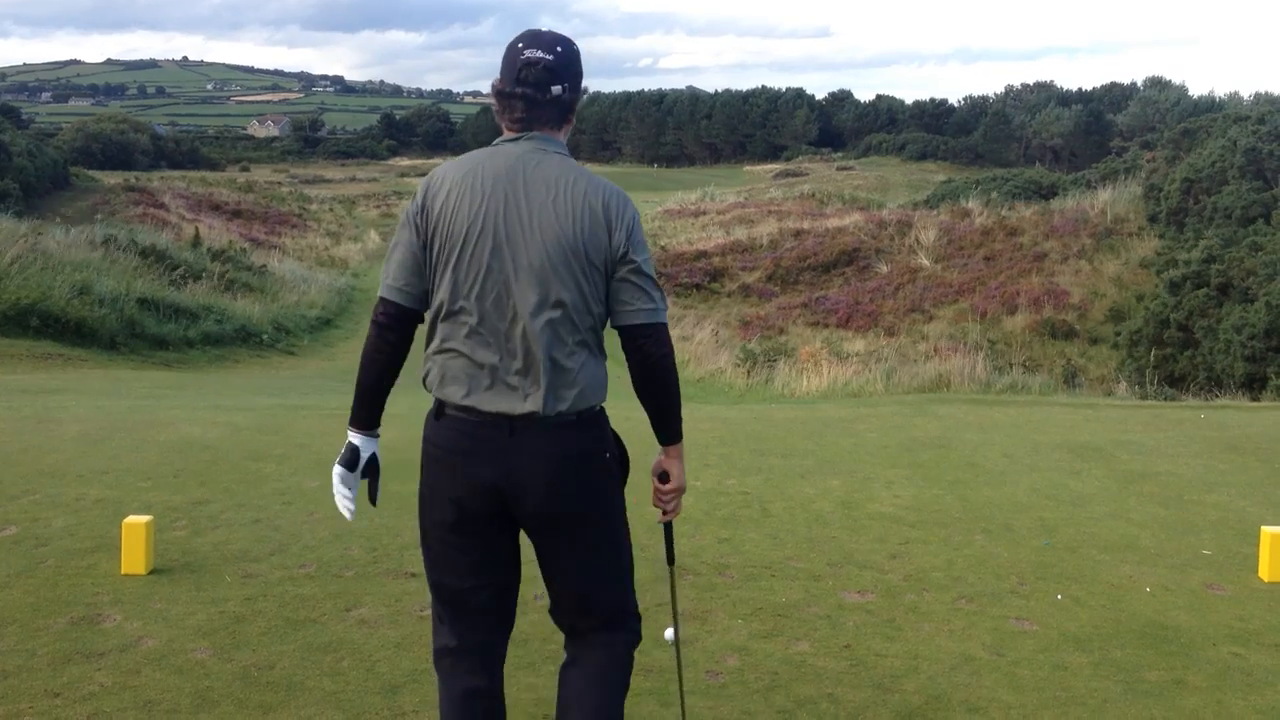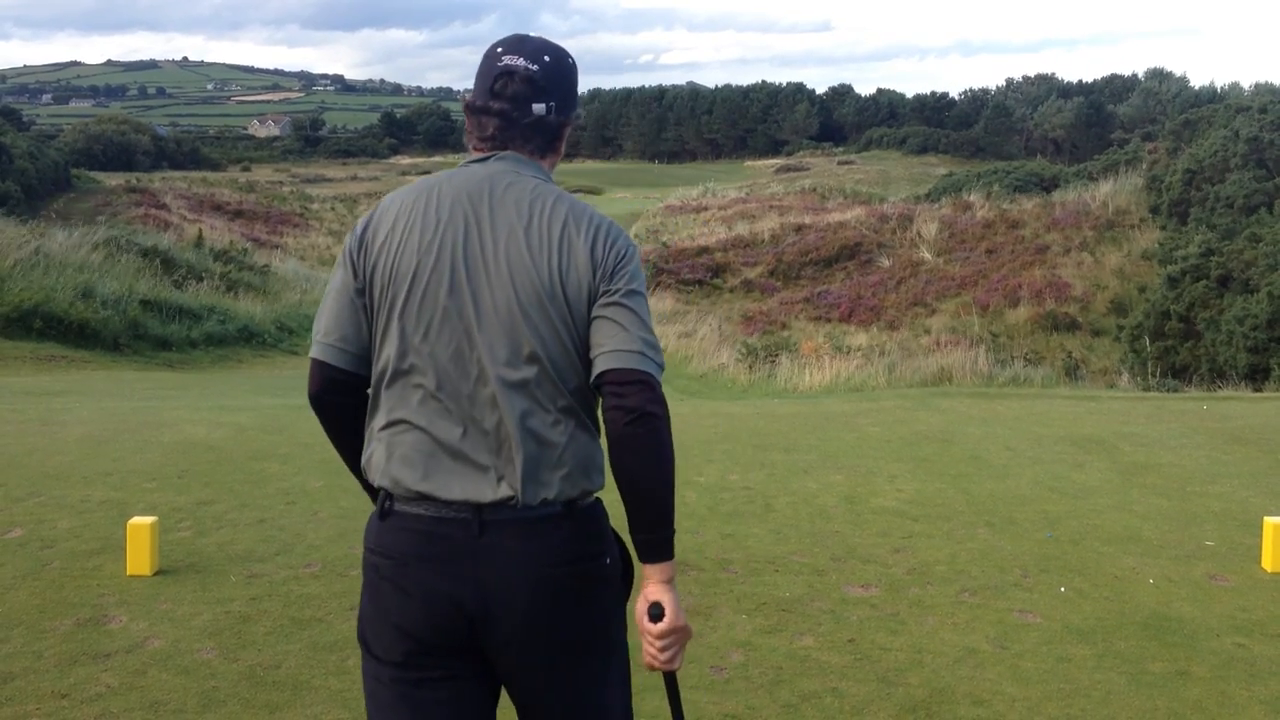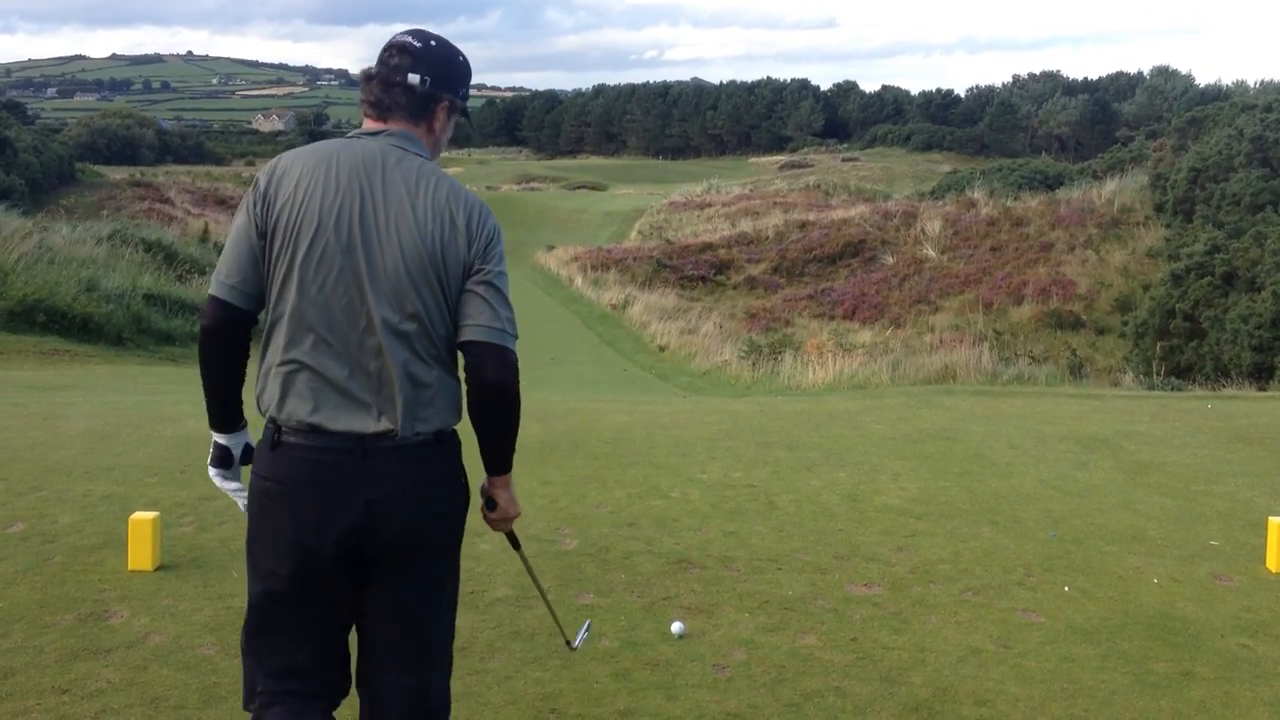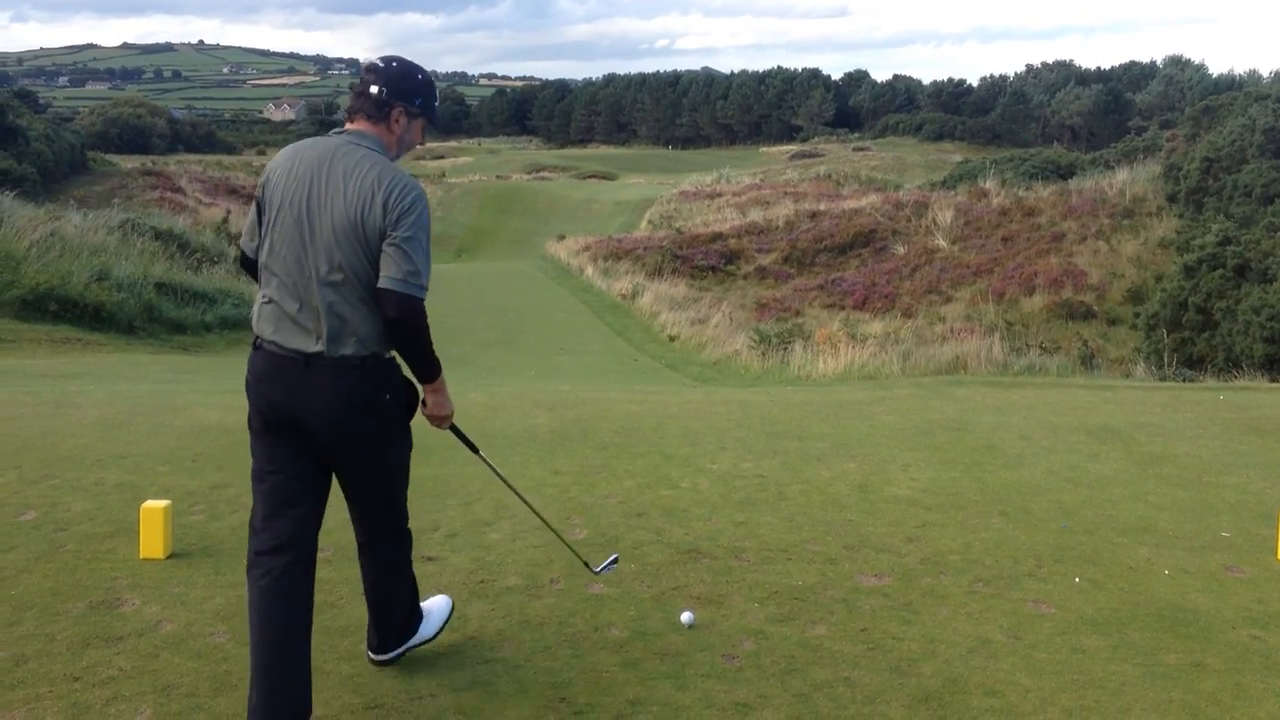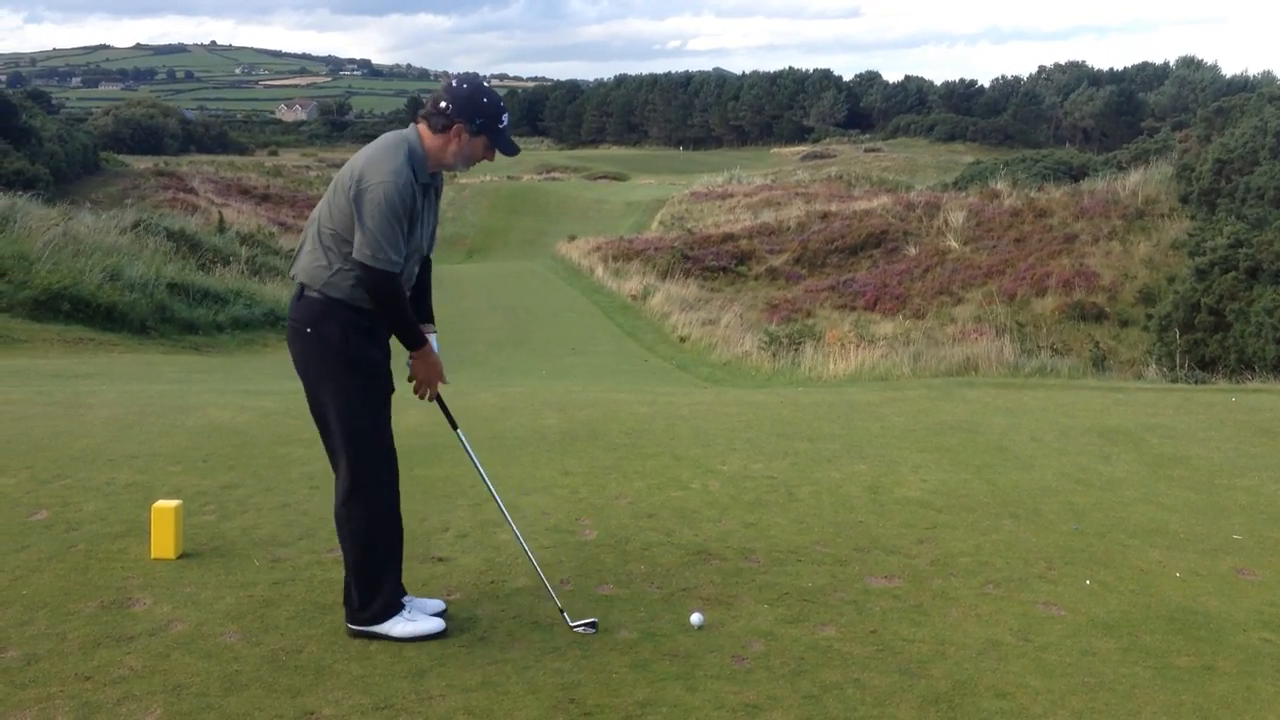
dt=1s
person 1, frame 1
left shoulder: (441, 187)
right shoulder: (606, 204)
left elbow: (391, 320)
right elbow: (647, 342)
left wrist: (361, 431)
right wrist: (671, 447)
left hip: (460, 444)
right hip: (568, 449)
left knee: (467, 640)
right knee: (602, 625)
person 1, frame 2
left shoulder: (386, 219)
right shoulder: (596, 238)
left elbow: (330, 386)
right elbow: (635, 408)
right wrist: (659, 572)
left hip: (412, 551)
right hip: (553, 553)
person 1, frame 3
left shoulder: (284, 177)
right shoulder: (466, 212)
left elbow: (221, 321)
right elbow: (491, 369)
left wrist: (227, 431)
right wrist: (499, 475)
left hip: (299, 471)
right hip: (418, 479)
person 1, frame 4
left shoulder: (284, 163)
right shoulder: (400, 191)
left elbow: (251, 258)
right elbow: (401, 306)
right wrist: (432, 381)
left hip: (274, 373)
right hip: (355, 383)
left knee: (278, 544)
right knee: (380, 522)
right ankle: (391, 630)
person 1, frame 5
left shoulder: (424, 169)
right shoulder: (389, 174)
left elbow: (416, 260)
right elbow: (378, 276)
left wrist: (425, 333)
right wrist: (419, 346)
left hip: (354, 323)
right hip: (329, 323)
left knee: (365, 459)
right knee: (366, 465)
left ankle: (373, 593)
right ankle: (373, 607)
